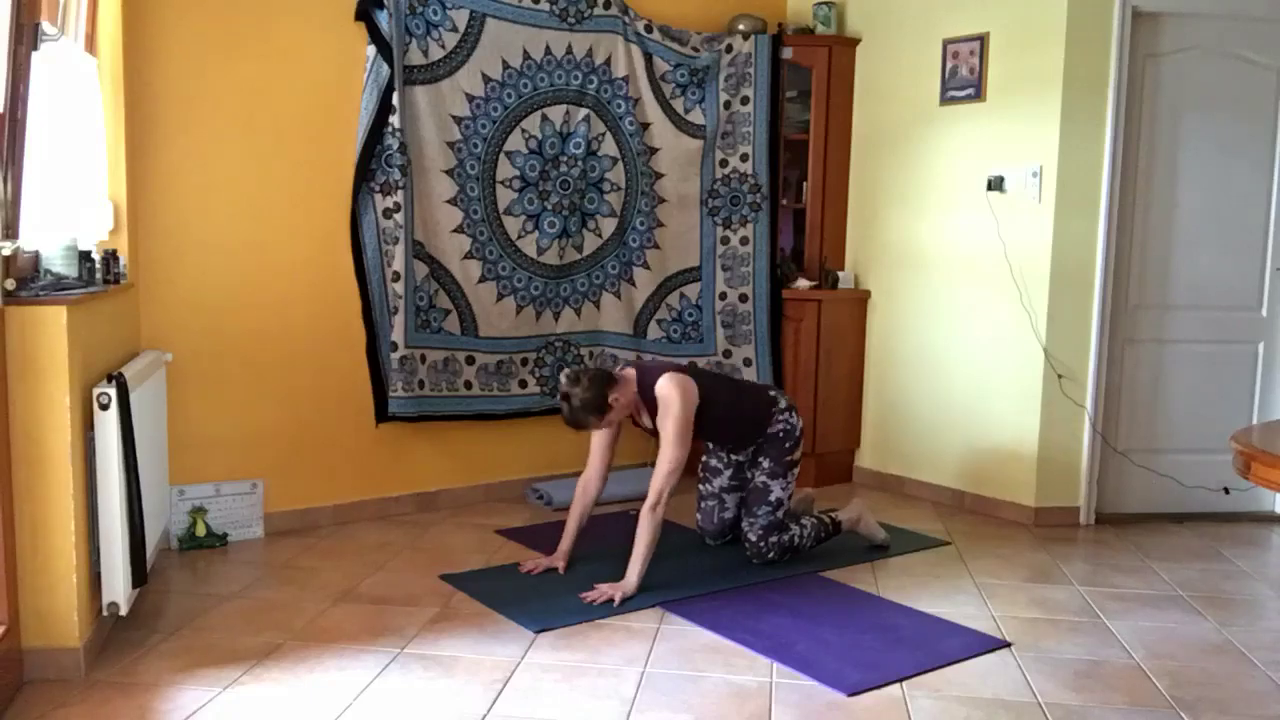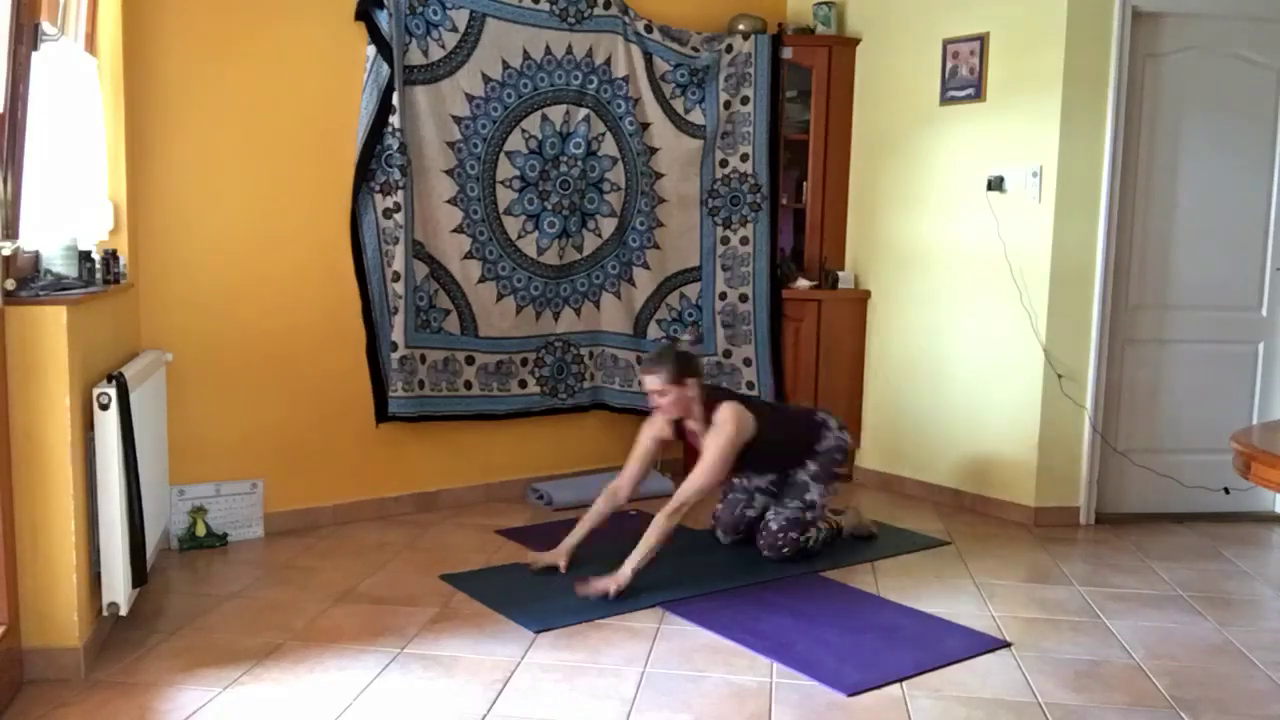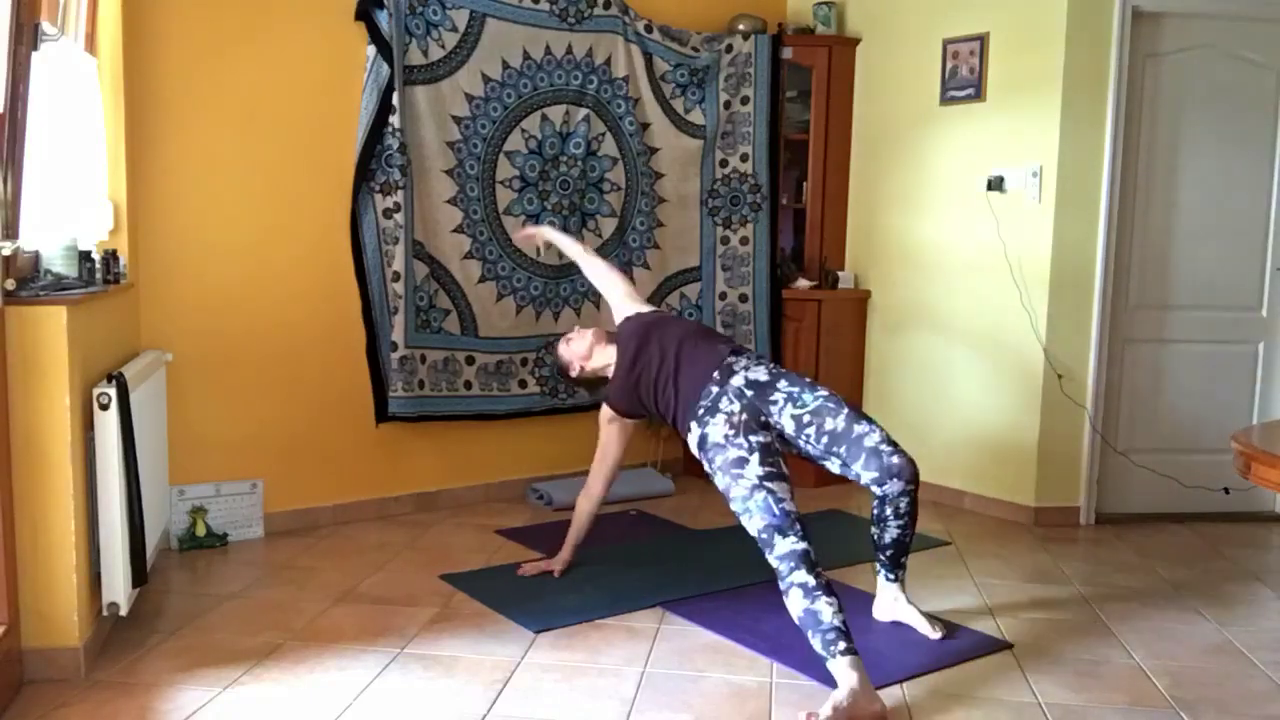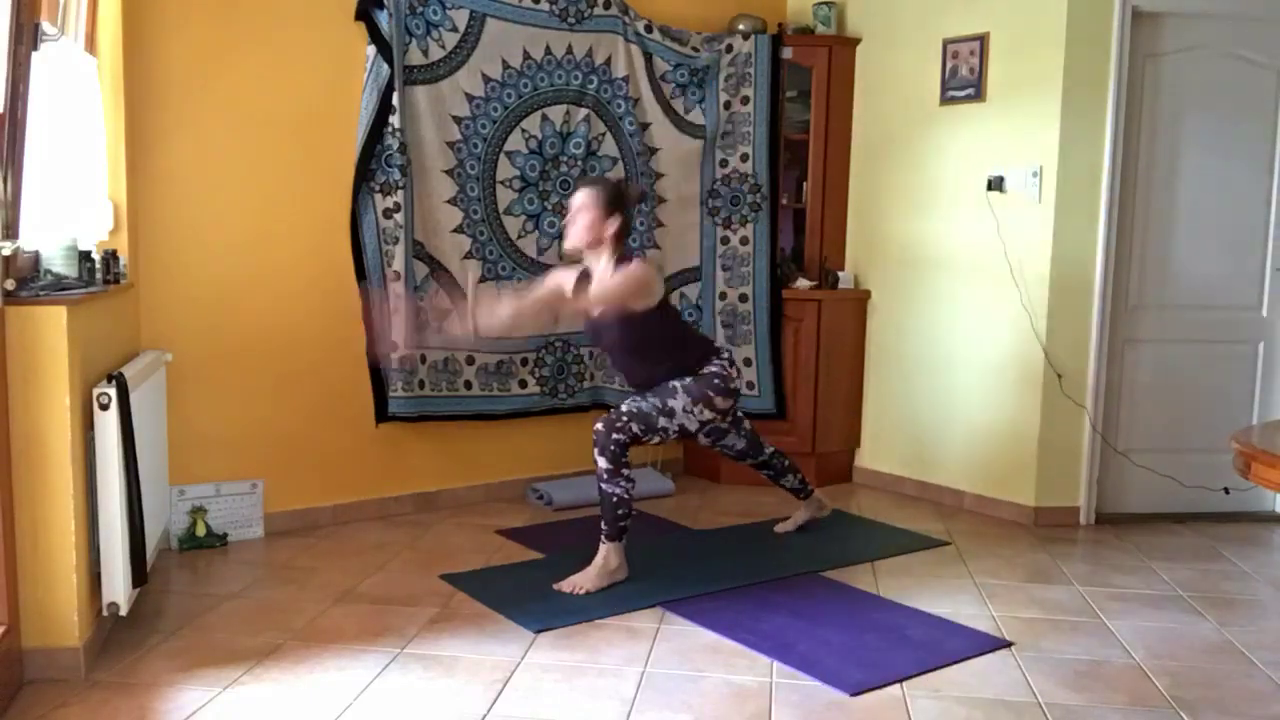
dt=0.7s
person 1, frame 1
left shoulder: (670, 390)
left elbow: (659, 497)
right elbow: (590, 480)
left wrist: (631, 580)
right wrist: (562, 552)
left hip: (771, 424)
right hip: (733, 438)
left knee: (764, 540)
right knee: (712, 528)
left ankle: (848, 517)
right ankle: (796, 501)
person 1, frame 2
left shoulder: (729, 419)
right shoulder: (665, 420)
left elbow: (677, 506)
right elbow: (621, 487)
left wrist: (624, 573)
right wrist: (566, 547)
left hip: (819, 443)
right hip: (771, 463)
left knee: (778, 541)
left ankle: (844, 522)
right ankle: (812, 512)
person 1, frame 3
left shoulder: (632, 322)
right shoulder: (617, 406)
right elbow: (597, 484)
right wrist: (563, 555)
right knee: (784, 547)
left ankle: (890, 590)
person 1, frame 4
left shoulder: (634, 276)
right shoulder: (579, 275)
left elbow: (565, 305)
right elbow: (531, 303)
left hip: (707, 379)
right hip: (662, 382)
left knee: (612, 437)
right knee: (742, 445)
left ankle: (611, 560)
right ankle: (811, 501)
